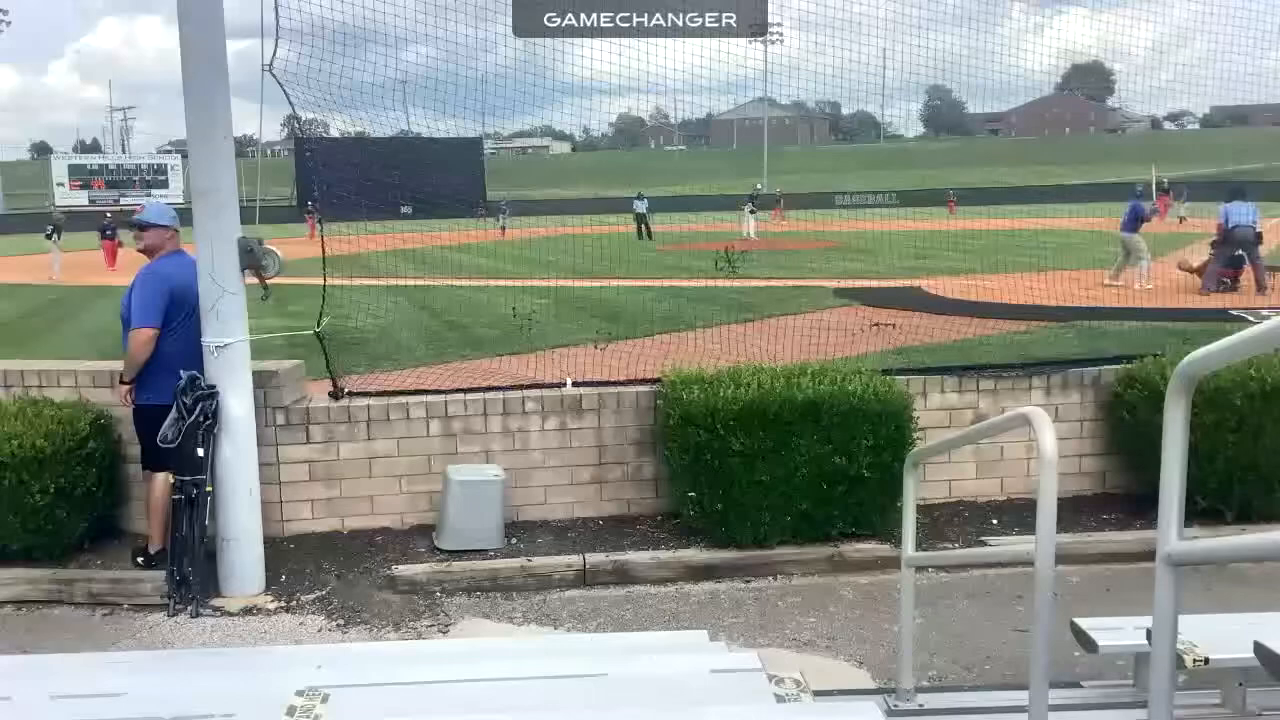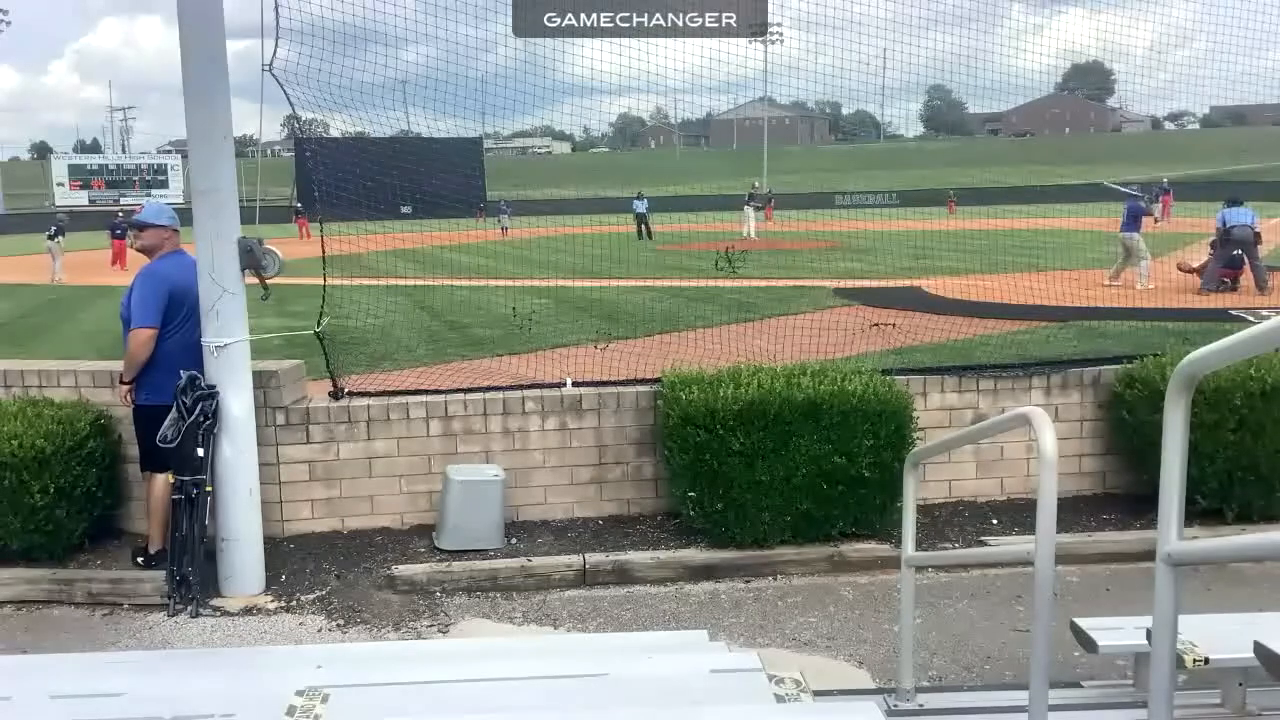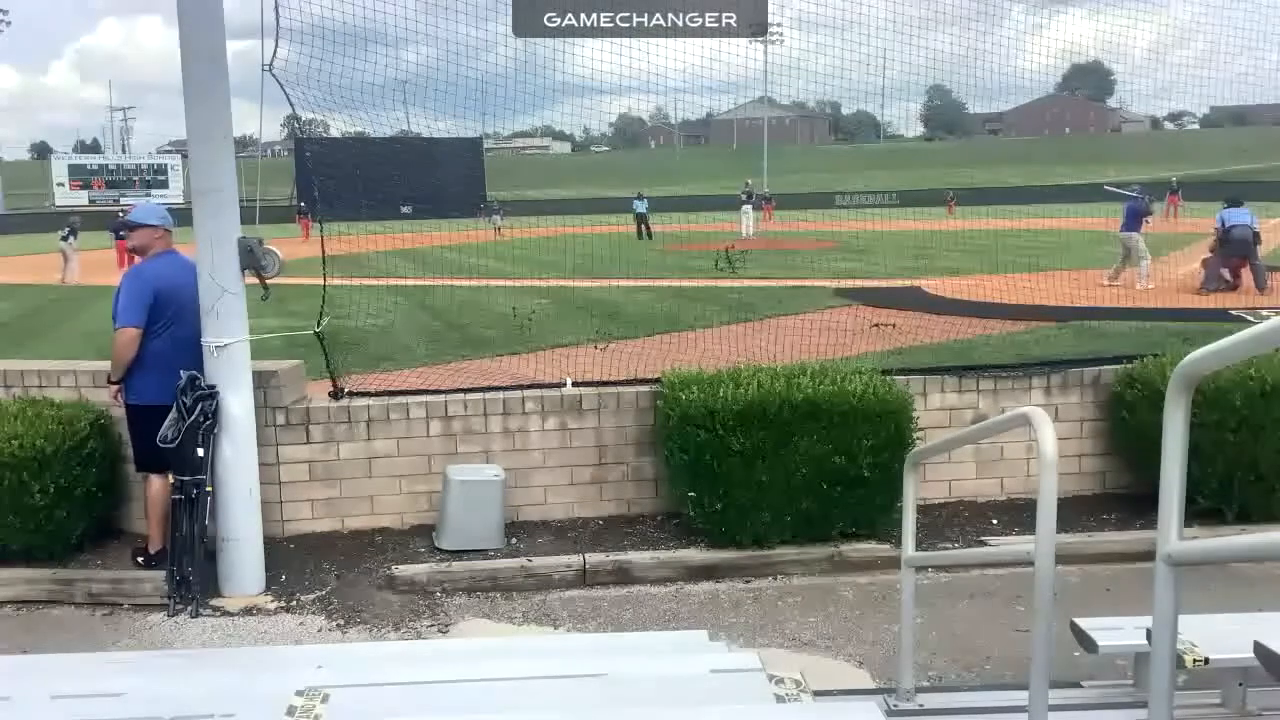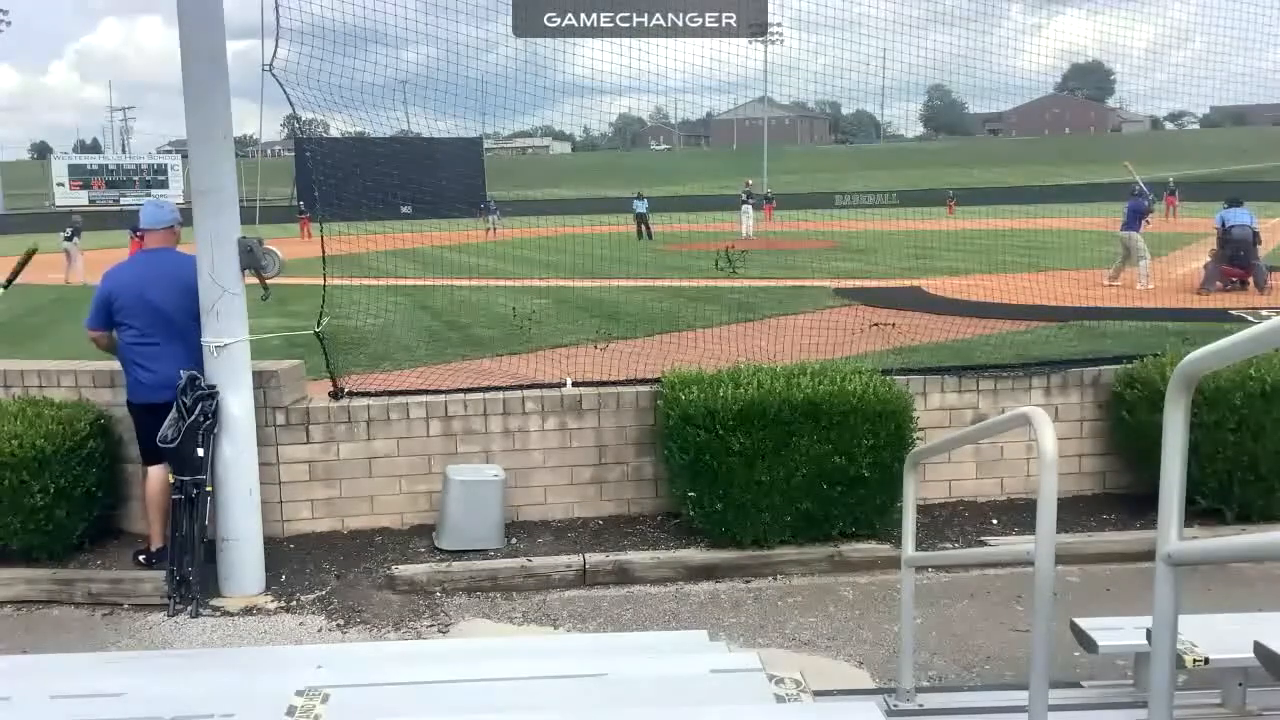
dt=1s
person 1, frame 1
left shoulder: (154, 275)
right shoulder: (194, 268)
left elbow: (144, 335)
left wrist: (126, 378)
left hip: (158, 390)
left knee: (160, 468)
left ankle: (155, 548)
person 1, frame 2
left shoulder: (153, 274)
right shoulder: (194, 268)
left elbow: (144, 335)
left wrist: (126, 378)
left hip: (158, 390)
left knee: (159, 469)
left ankle: (155, 549)
person 1, frame 3
left shoulder: (141, 275)
right shoulder: (193, 271)
left elbow: (129, 335)
left wrist: (115, 378)
left hip: (150, 392)
left knee: (157, 470)
left ankle: (155, 549)
person 1, frame 4
left shoulder: (116, 277)
right shoulder: (198, 269)
left elbow: (97, 335)
left hip: (147, 389)
left knee: (157, 465)
left ankle: (157, 547)
